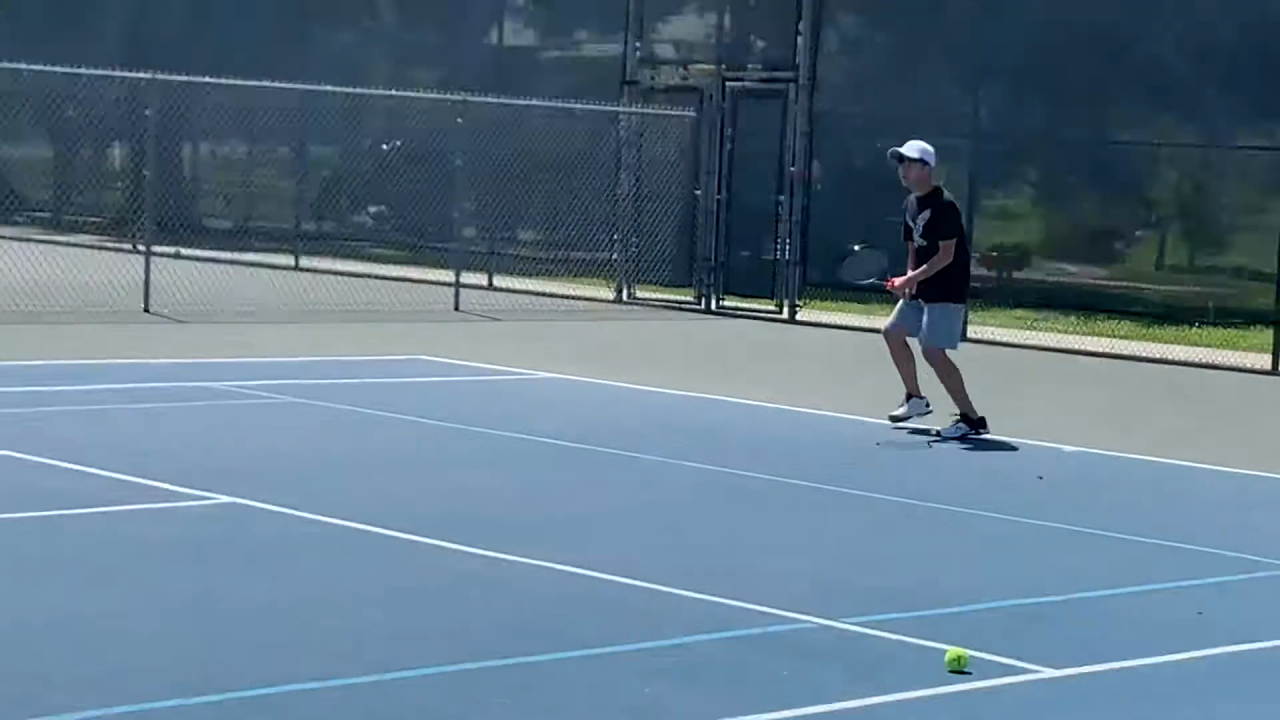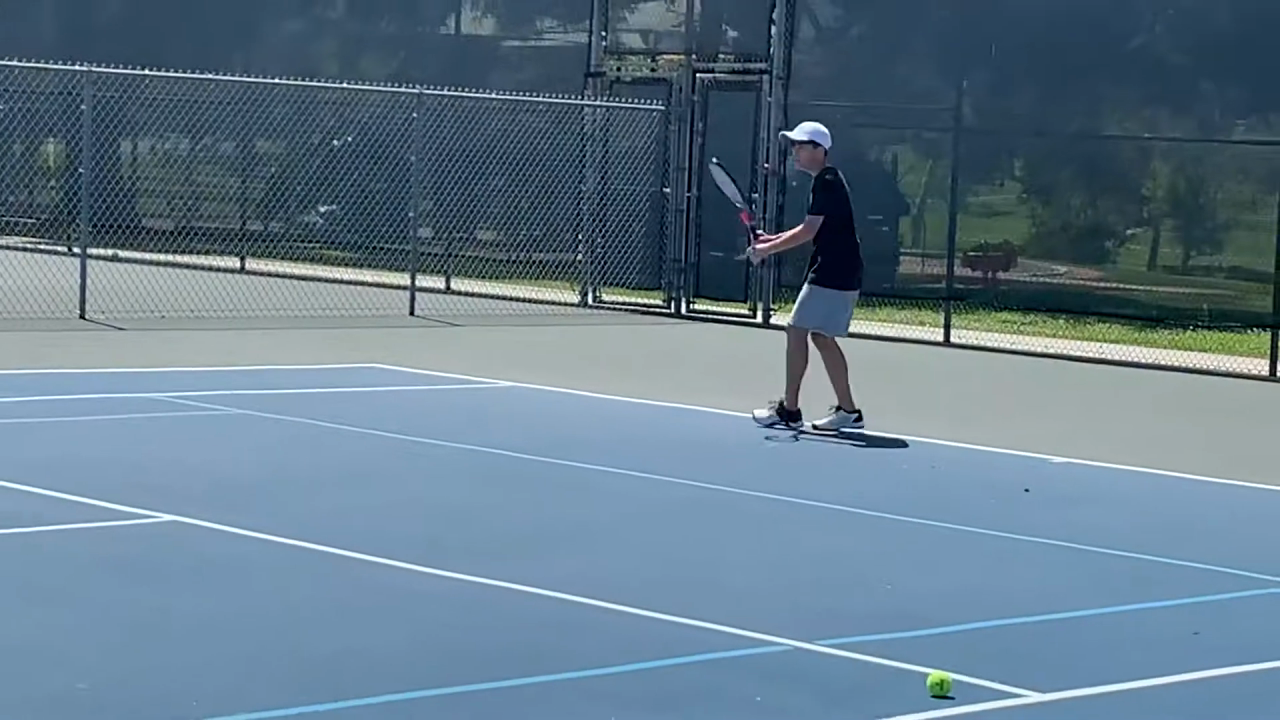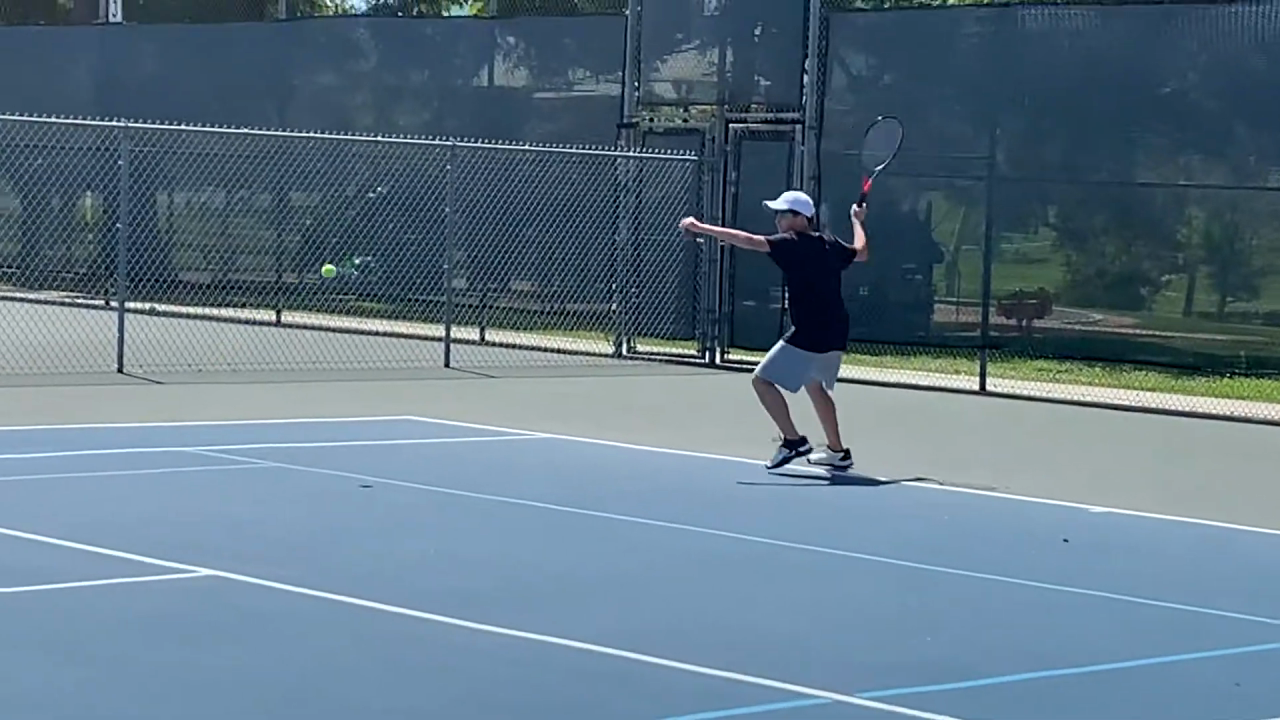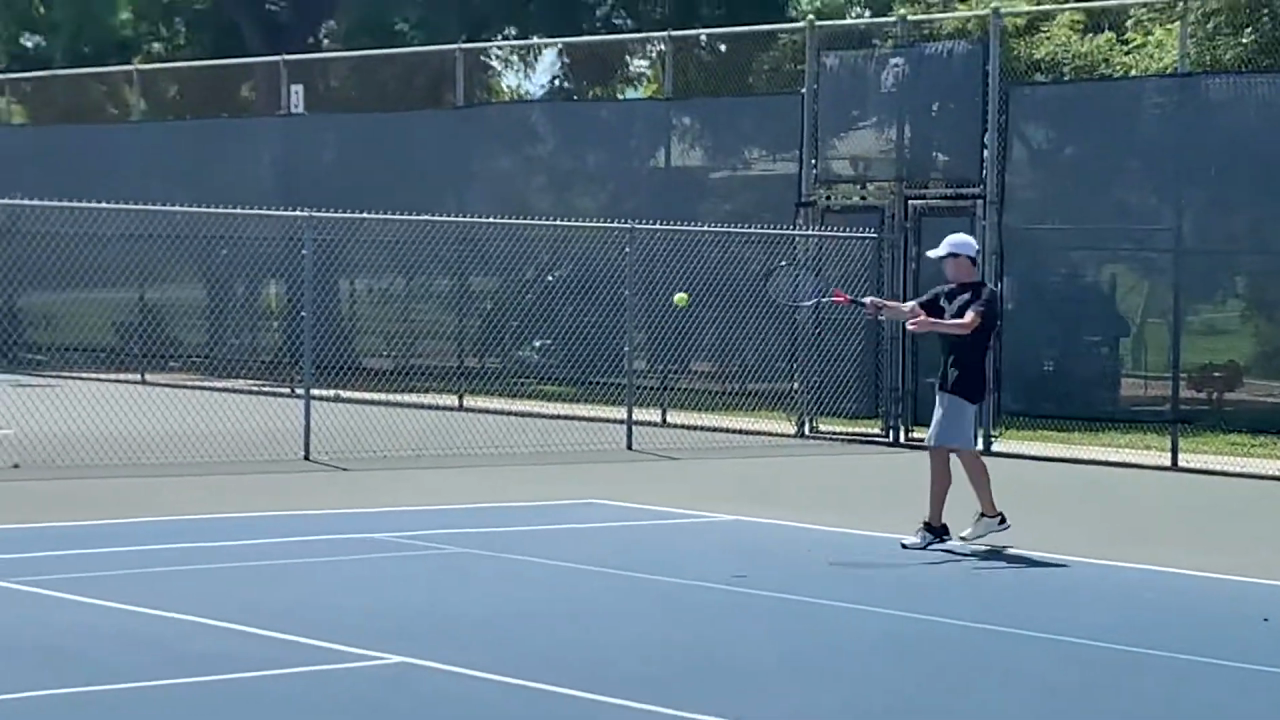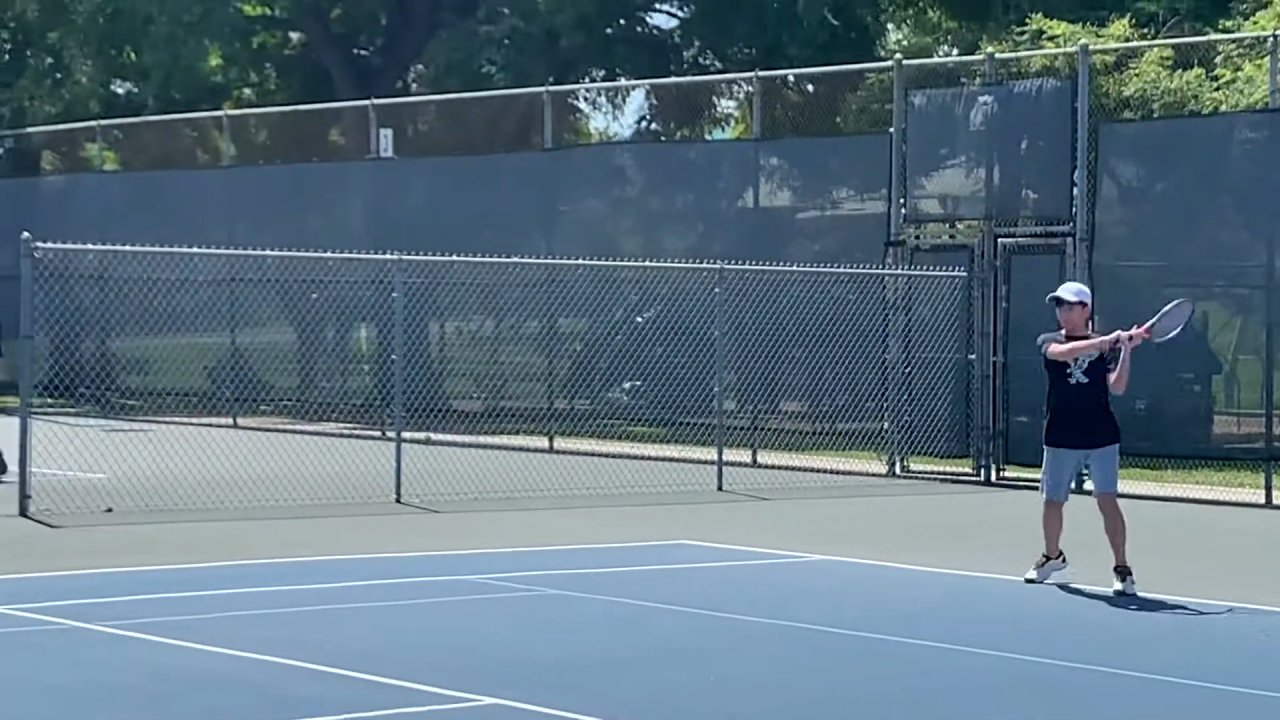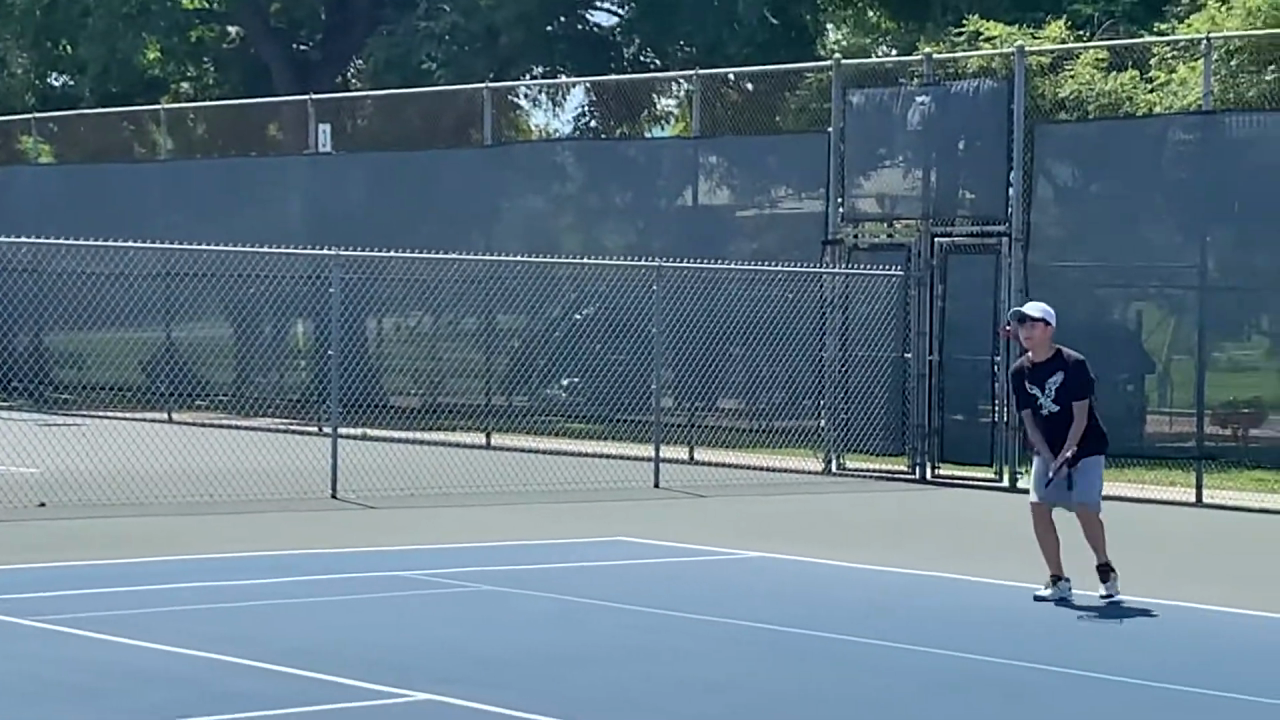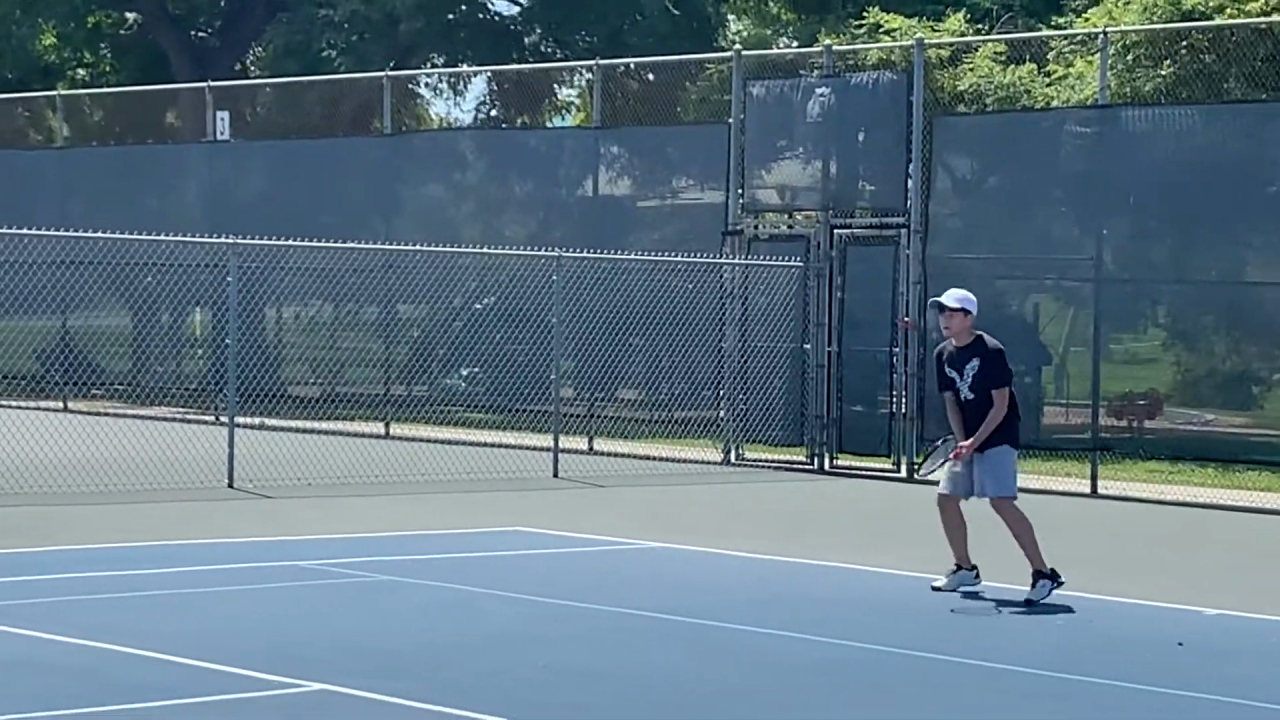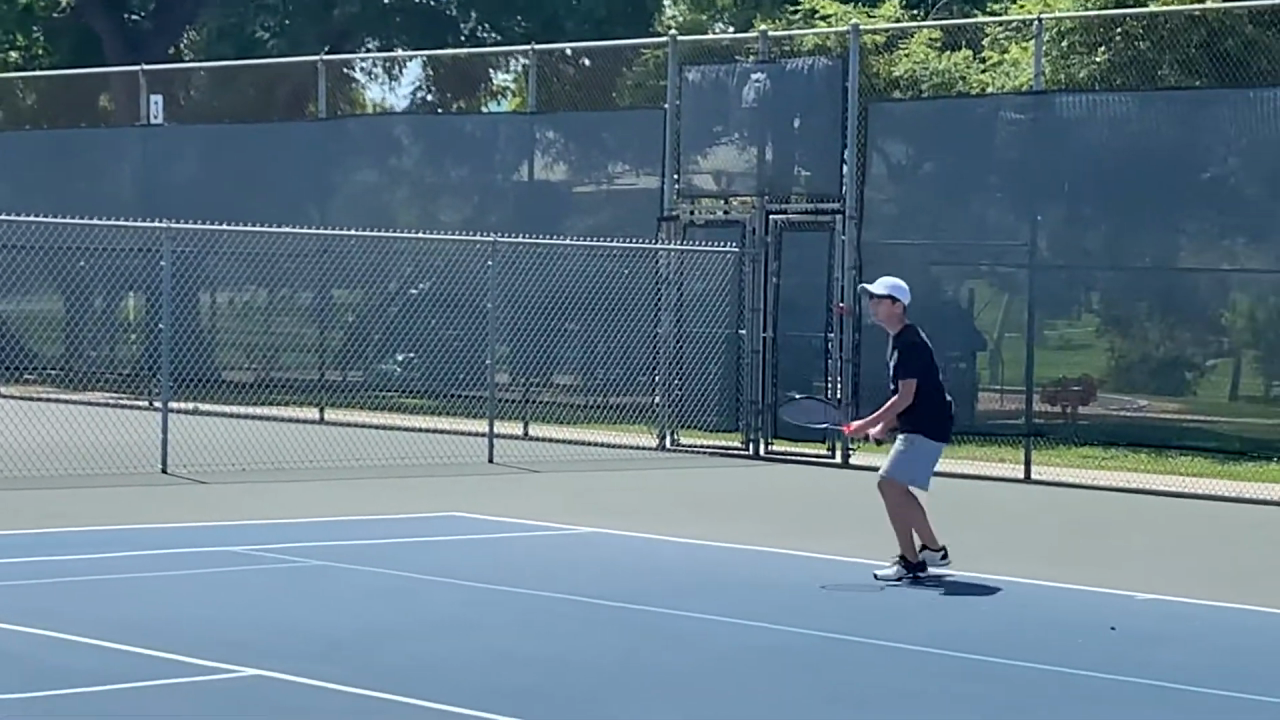
dt=0.5s
person 1, frame 1
left shoulder: (944, 206)
right shoulder: (911, 203)
left elbow: (946, 256)
left wrist: (910, 279)
right wrist: (910, 281)
left hip: (947, 290)
right hip: (923, 287)
left knee: (932, 351)
right knee: (892, 332)
left ankle: (972, 419)
right ankle: (915, 398)
person 1, frame 2
left shoulder: (825, 181)
right shoulder: (828, 179)
left elbow: (809, 231)
right elbow: (817, 222)
left wrist: (768, 248)
right wrist: (777, 238)
left hip: (831, 274)
right hip: (845, 274)
left knee: (797, 331)
right knee: (823, 337)
left ankle: (788, 410)
right ankle: (847, 410)
person 1, frame 3
left shoulder: (792, 244)
right shoulder: (830, 244)
left elbow: (750, 241)
right elbow: (861, 253)
left wrist: (701, 228)
right wrist: (858, 221)
left hip: (807, 336)
right hip: (836, 336)
left knee: (763, 380)
right knee: (814, 386)
left ankle: (793, 439)
right ankle: (838, 451)
person 1, frame 4
left shoulder: (986, 293)
right shoulder: (943, 292)
left elbow: (967, 325)
right elbow: (907, 310)
left wrist: (932, 324)
right wrist: (882, 306)
left hip: (965, 384)
right hip: (951, 383)
left knee: (939, 450)
right knee: (966, 451)
left ankle: (934, 527)
right ankle: (991, 514)
person 1, frame 5
left shoulder: (1105, 347)
right shoulder: (1048, 343)
left elbow: (1117, 388)
right elbow: (1063, 352)
left wrist: (1127, 348)
right wrist: (1106, 339)
left hip: (1102, 436)
right hip: (1061, 437)
left knee: (1107, 500)
right knee: (1052, 502)
left ankle: (1122, 570)
right ankle: (1052, 556)
person 1, frame 6
left shoulder: (1073, 363)
right shoulder: (1018, 372)
left elbow: (1080, 416)
right elbow: (1028, 421)
left wrist: (1063, 457)
right wrist: (1050, 459)
left hip: (1086, 448)
right hip: (1047, 450)
left knee: (1084, 509)
right knee: (1039, 508)
left ankle: (1104, 567)
right ankle: (1058, 580)
person 1, frame 7
left shoulder: (991, 351)
right shoulder: (942, 355)
left elbow: (1000, 405)
right elbow: (951, 403)
left wrist: (974, 442)
right wrist: (961, 443)
left hip: (997, 439)
right hip: (969, 441)
left knee: (1001, 503)
right knee: (946, 500)
left ankle: (1044, 573)
right ankle: (966, 568)
person 1, frame 8
left shoulder: (910, 342)
right shoulder: (899, 341)
left elbow: (905, 397)
left wrist: (869, 422)
right wrist: (883, 427)
left hip: (928, 427)
right hip: (920, 426)
left knee: (890, 484)
right knee: (899, 488)
left ankle: (911, 562)
right ankle: (932, 548)
